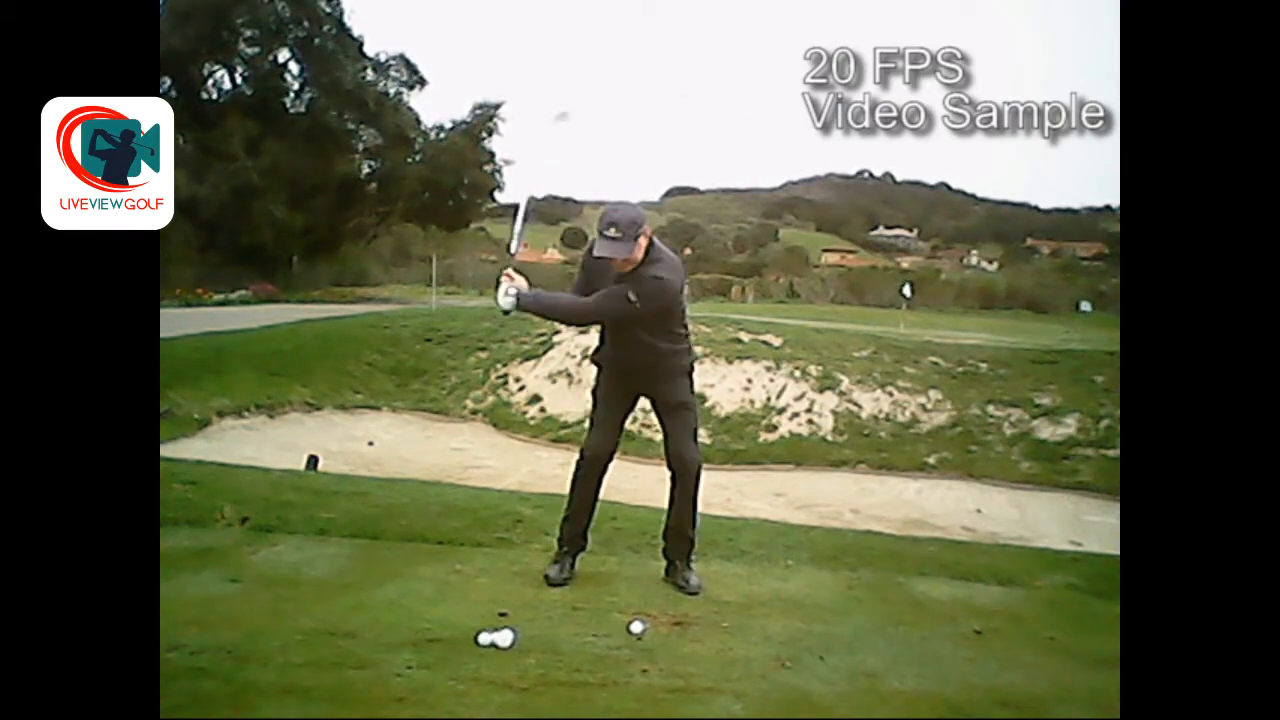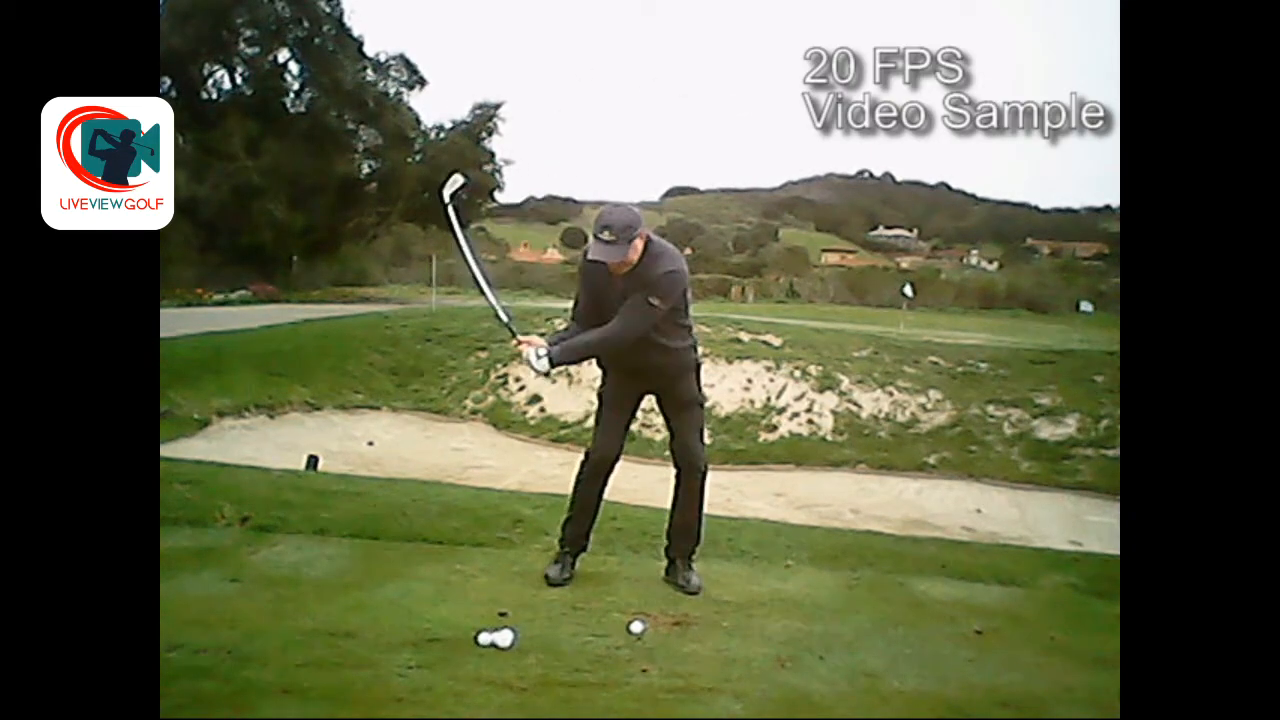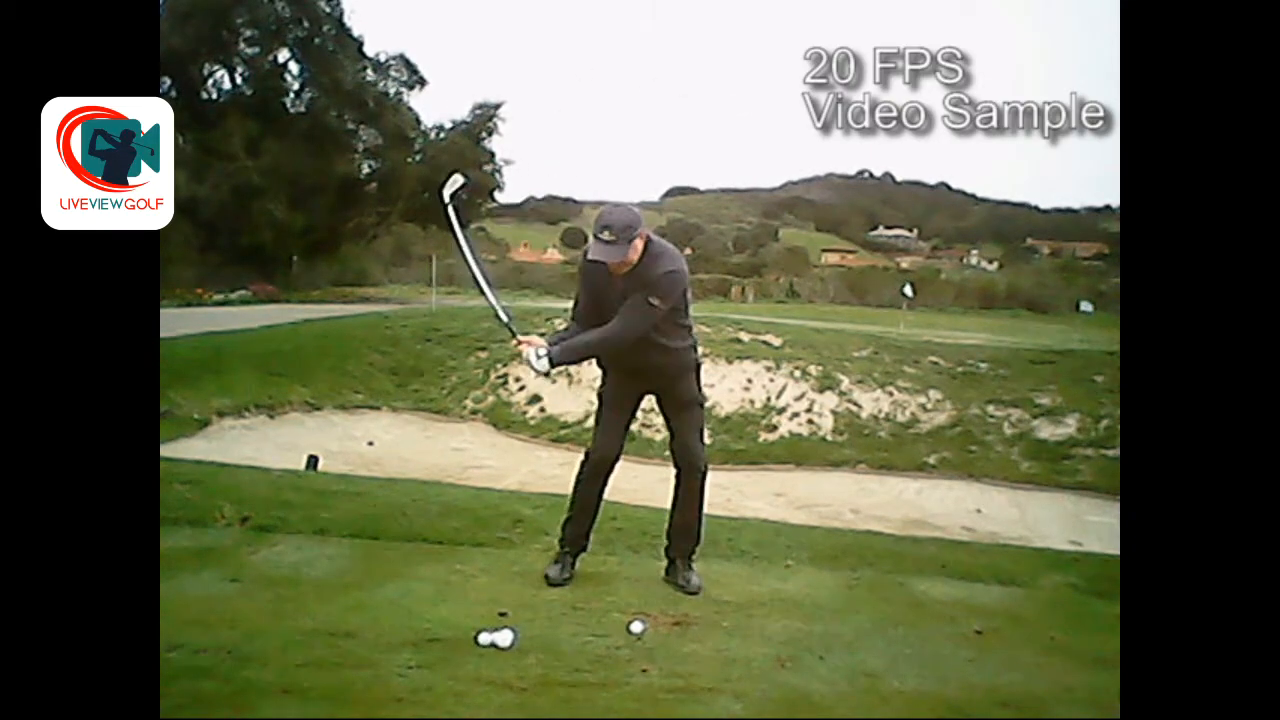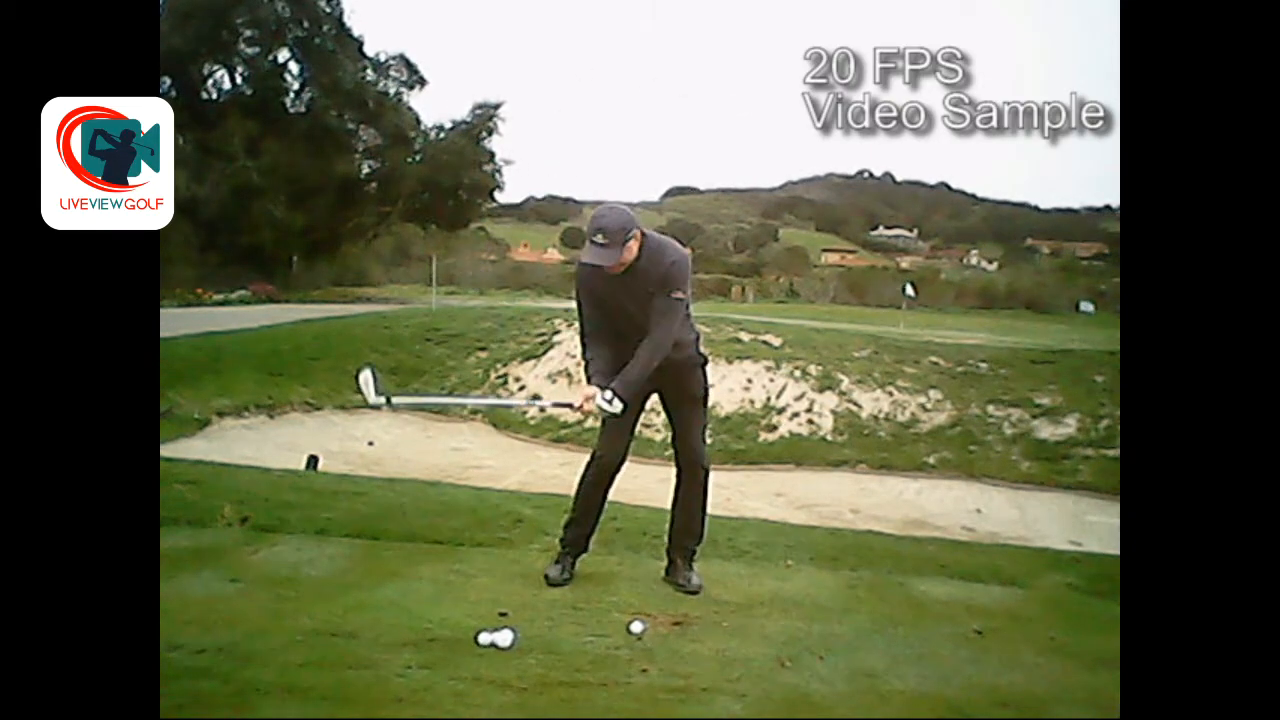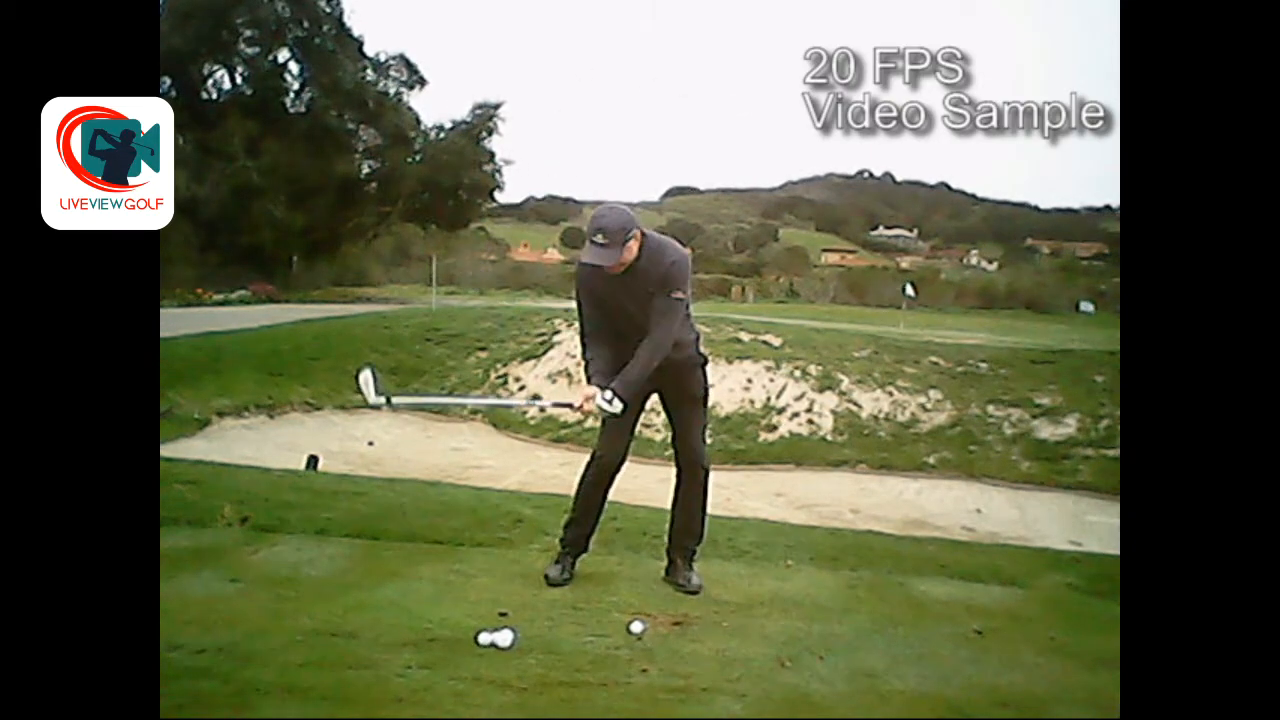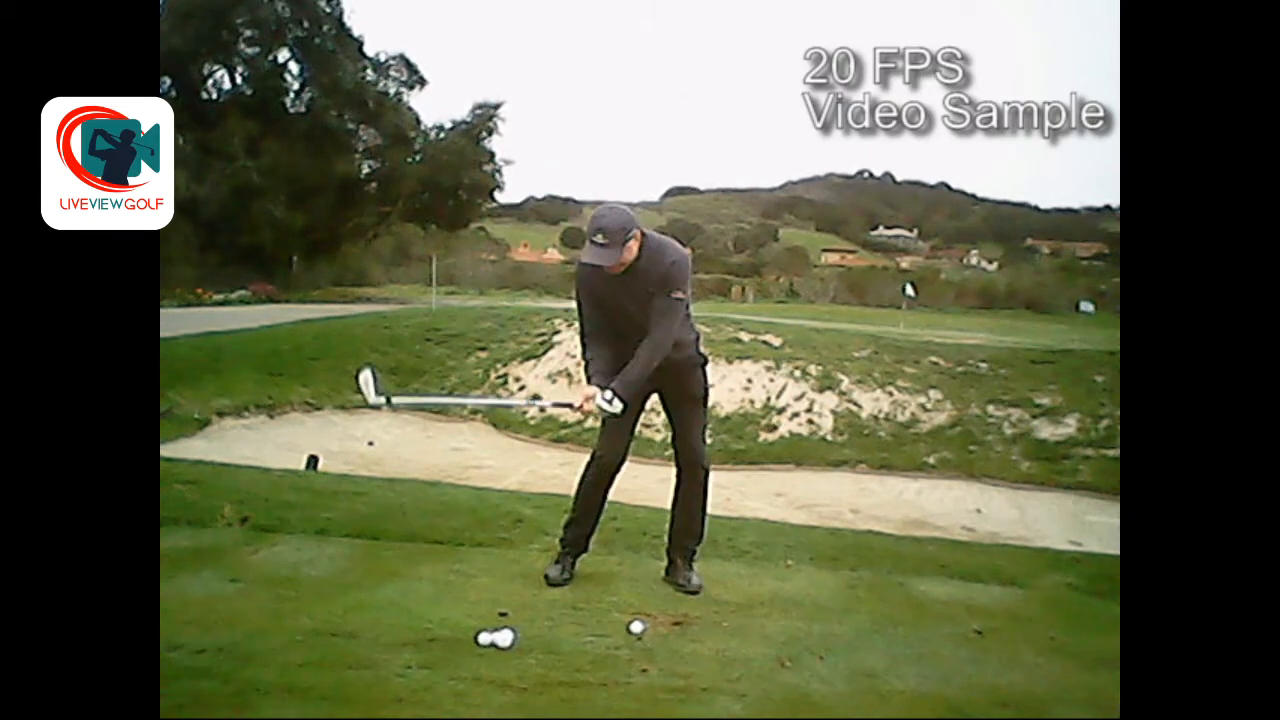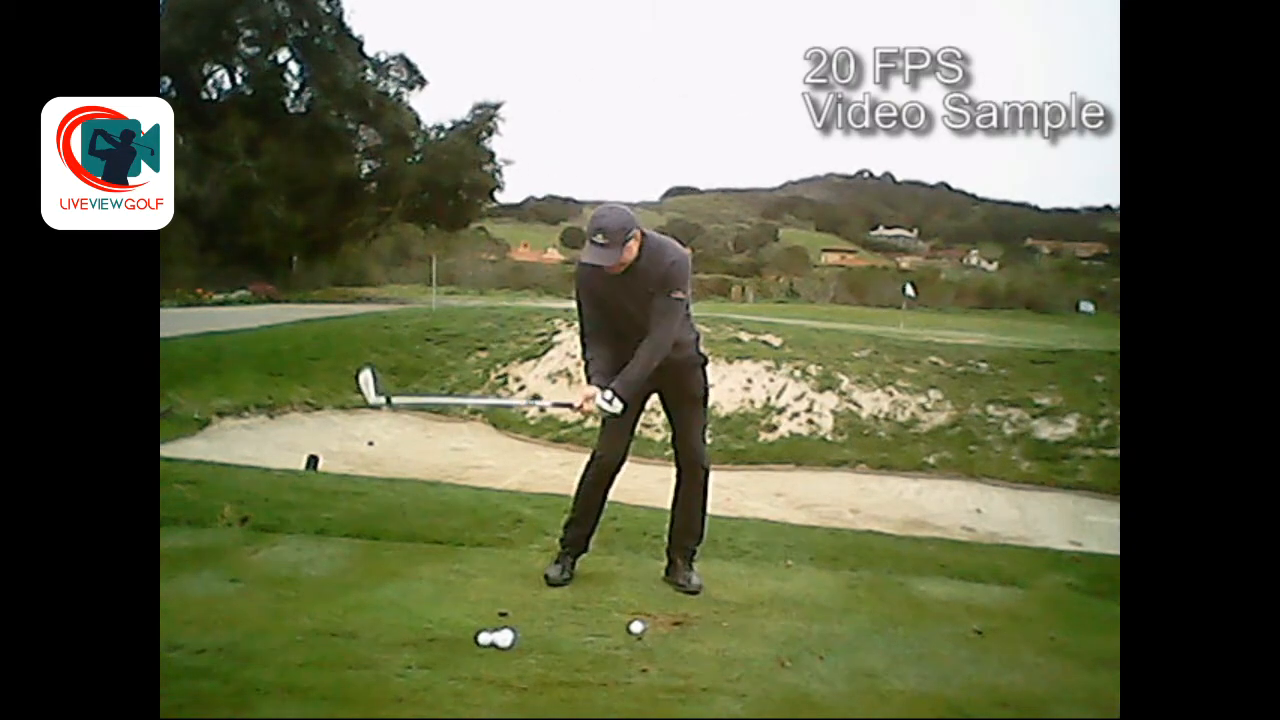
dt=0.1s
person 1, frame 1
left shoulder: (662, 277)
right shoulder: (599, 252)
left elbow: (590, 311)
right elbow: (580, 303)
left wrist: (525, 299)
right wrist: (530, 292)
left hip: (668, 370)
right hip: (617, 367)
left knee: (686, 463)
right knee: (594, 455)
left ankle: (679, 559)
right ankle: (568, 549)
person 1, frame 2
left shoulder: (668, 271)
right shoulder: (595, 261)
left elbow: (619, 332)
right elbow: (585, 321)
left wrist: (554, 356)
right wrist: (550, 342)
left hip: (674, 368)
right hip: (622, 368)
left knee: (691, 462)
right knee: (601, 456)
left ankle: (680, 559)
right ankle: (570, 549)
person 1, frame 3
left shoulder: (668, 270)
right shoulder: (595, 262)
left elbow: (620, 332)
right elbow: (585, 321)
left wrist: (555, 356)
right wrist: (550, 343)
left hip: (674, 368)
right hip: (622, 368)
left knee: (691, 462)
right knee: (600, 456)
left ankle: (680, 559)
right ankle: (569, 549)
person 1, frame 4
left shoulder: (672, 261)
right shoulder: (591, 268)
left elbow: (660, 337)
right elbow: (596, 333)
left wrist: (619, 390)
right wrist: (596, 381)
left hip: (680, 364)
right hip: (624, 366)
left knee: (693, 461)
right knee: (607, 457)
left ankle: (681, 559)
right ankle: (570, 550)
person 1, frame 5
left shoulder: (672, 261)
right shoulder: (590, 269)
left elbow: (660, 337)
right elbow: (596, 333)
left wrist: (619, 390)
right wrist: (597, 381)
left hip: (679, 363)
right hip: (624, 366)
left knee: (693, 461)
right knee: (606, 457)
left ankle: (681, 559)
right ankle: (570, 550)
person 1, frame 6
left shoulder: (672, 260)
right shoulder: (590, 270)
left elbow: (661, 337)
right elbow: (596, 334)
left wrist: (619, 390)
right wrist: (597, 381)
left hip: (679, 363)
right hip: (624, 365)
left knee: (693, 461)
right knee: (607, 457)
left ankle: (681, 559)
right ankle: (570, 550)
person 1, frame 7
left shoulder: (672, 260)
right shoulder: (590, 270)
left elbow: (661, 337)
right elbow: (596, 334)
left wrist: (619, 390)
right wrist: (597, 381)
left hip: (679, 363)
right hip: (624, 364)
left knee: (693, 461)
right knee: (606, 457)
left ankle: (681, 559)
right ankle: (570, 549)
